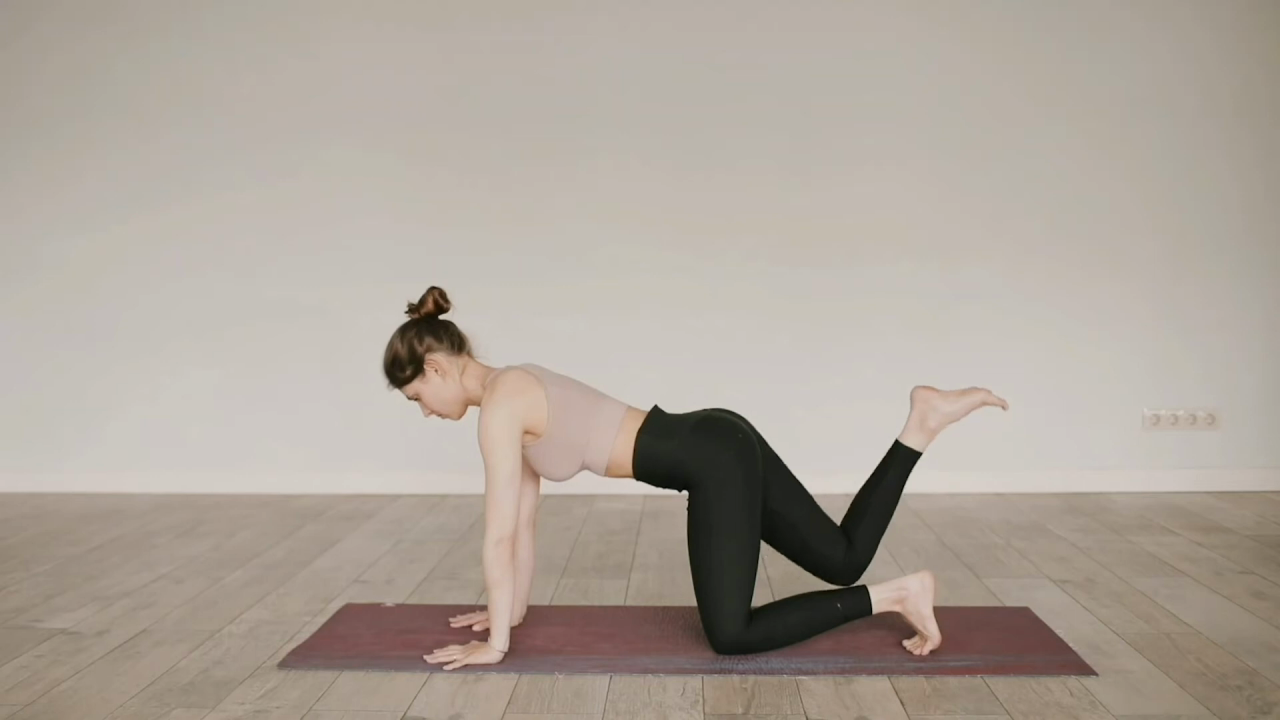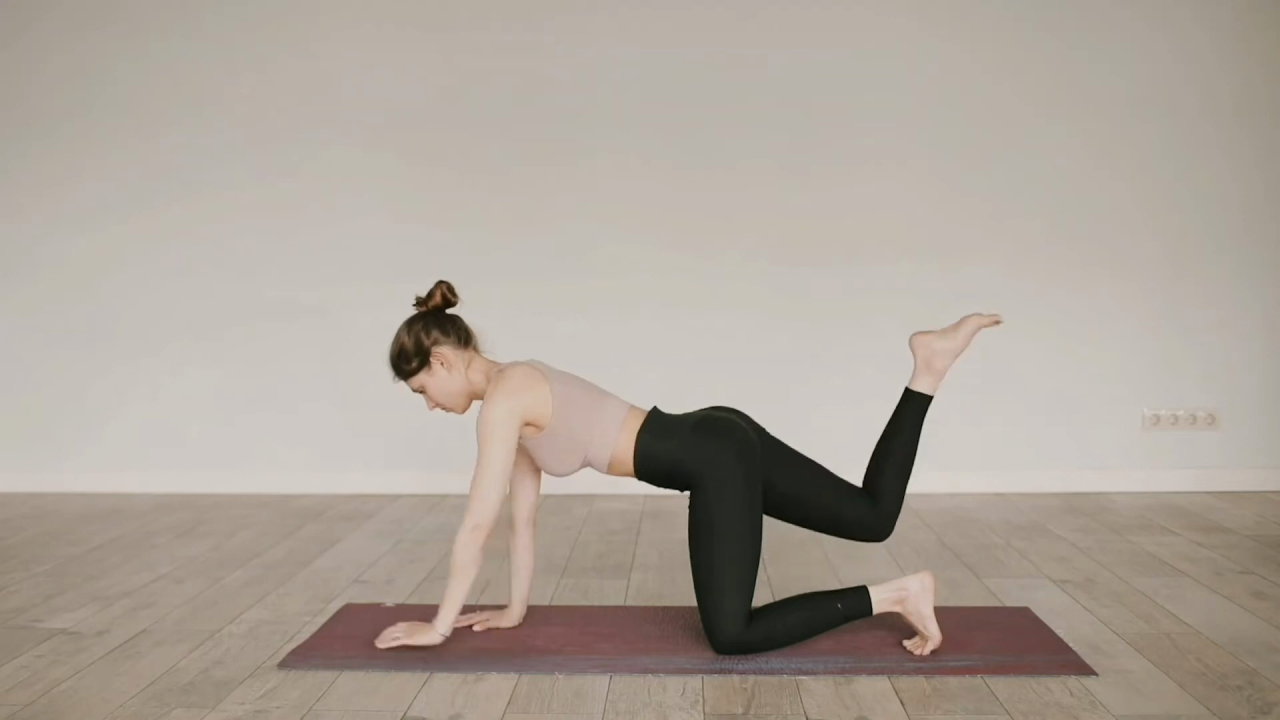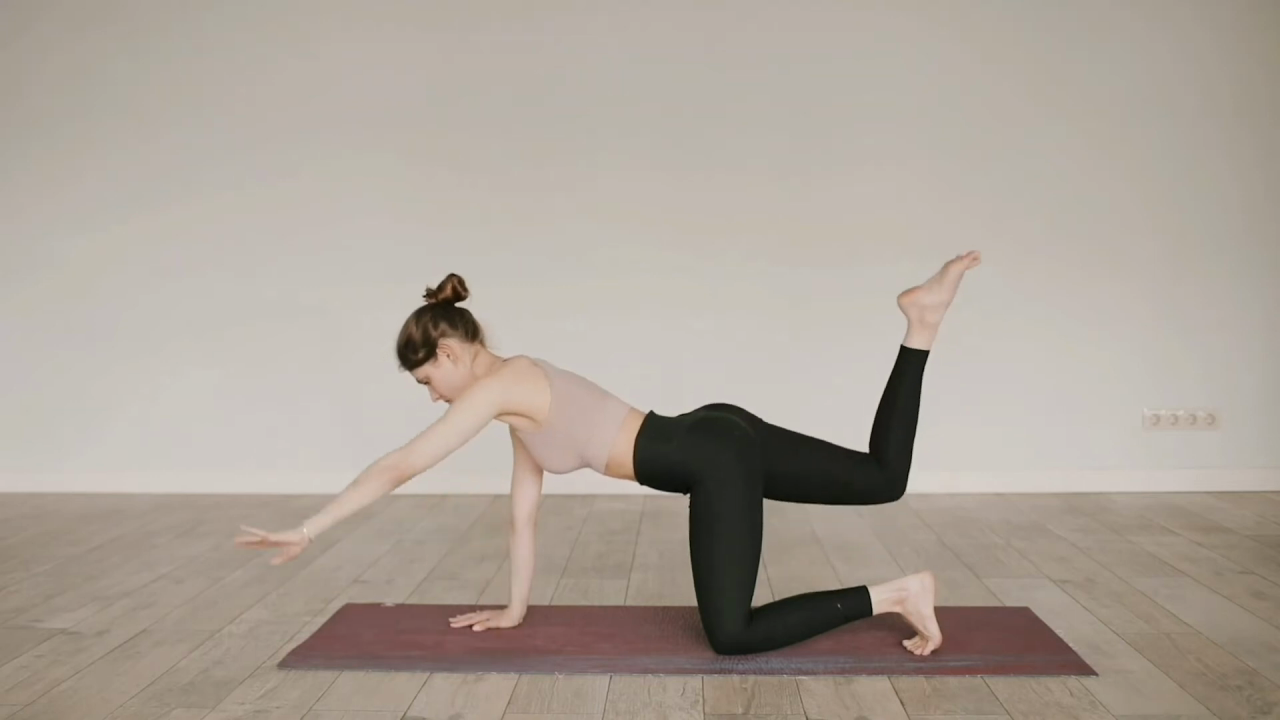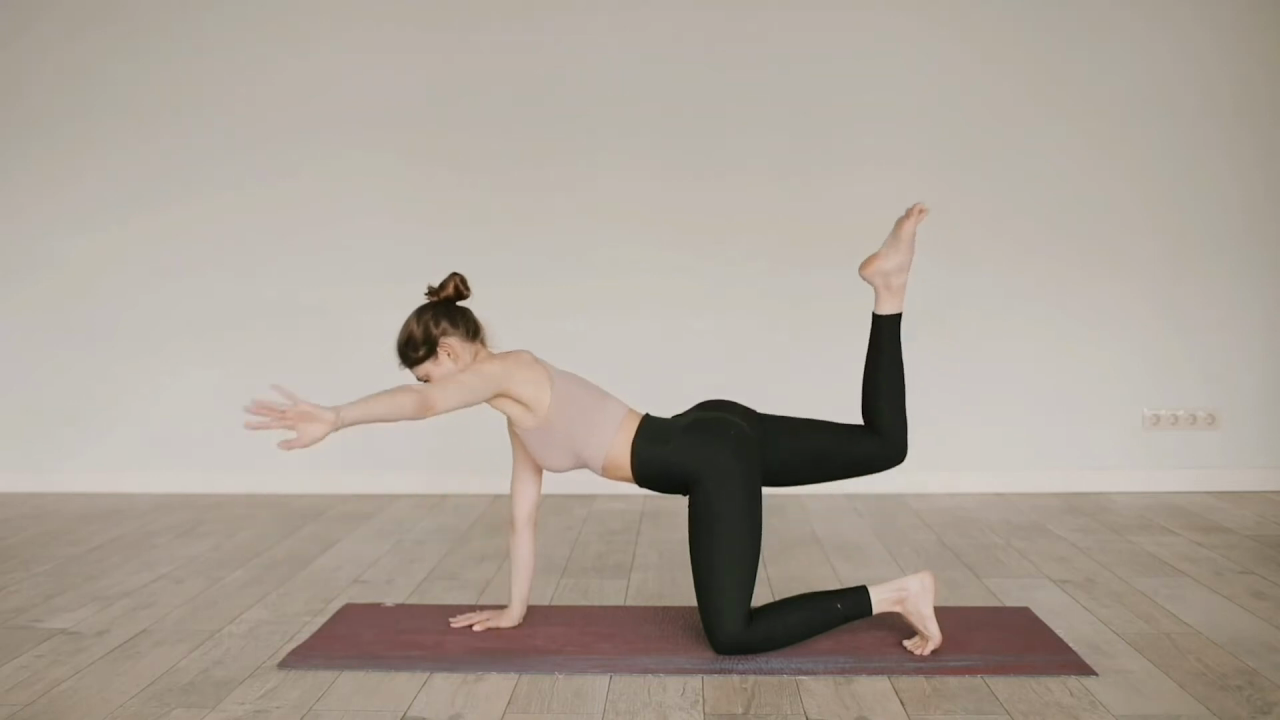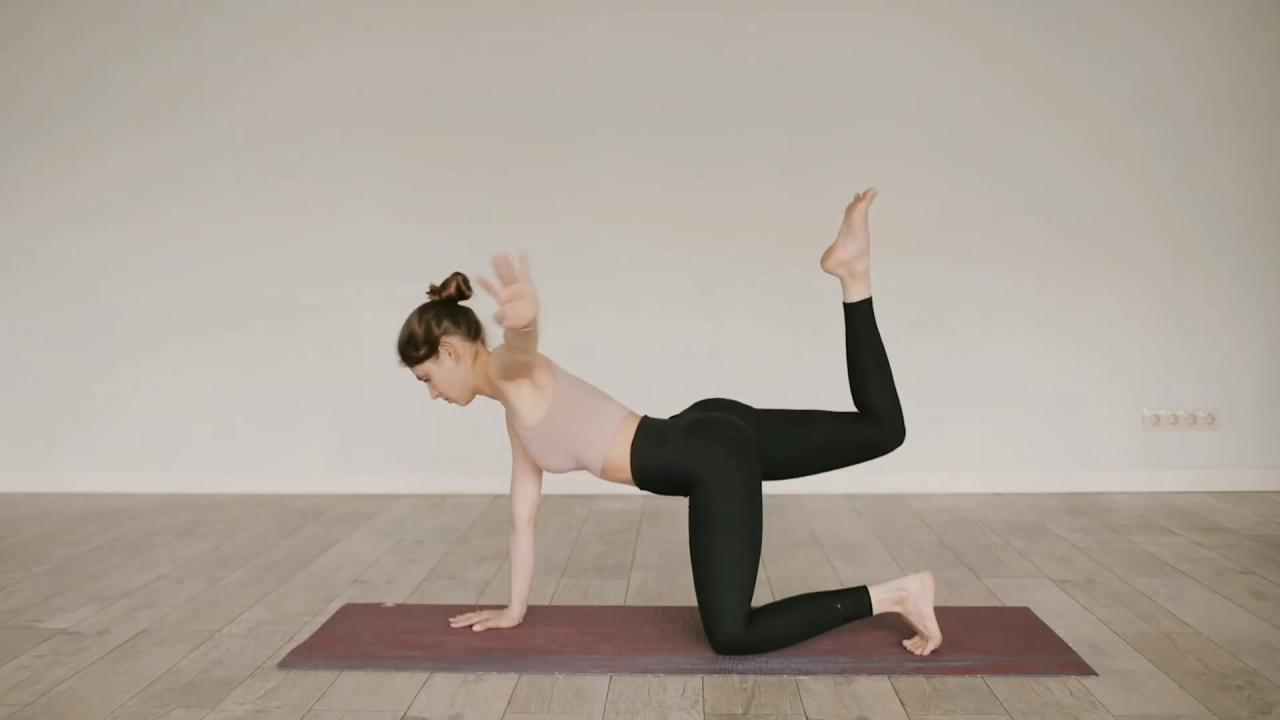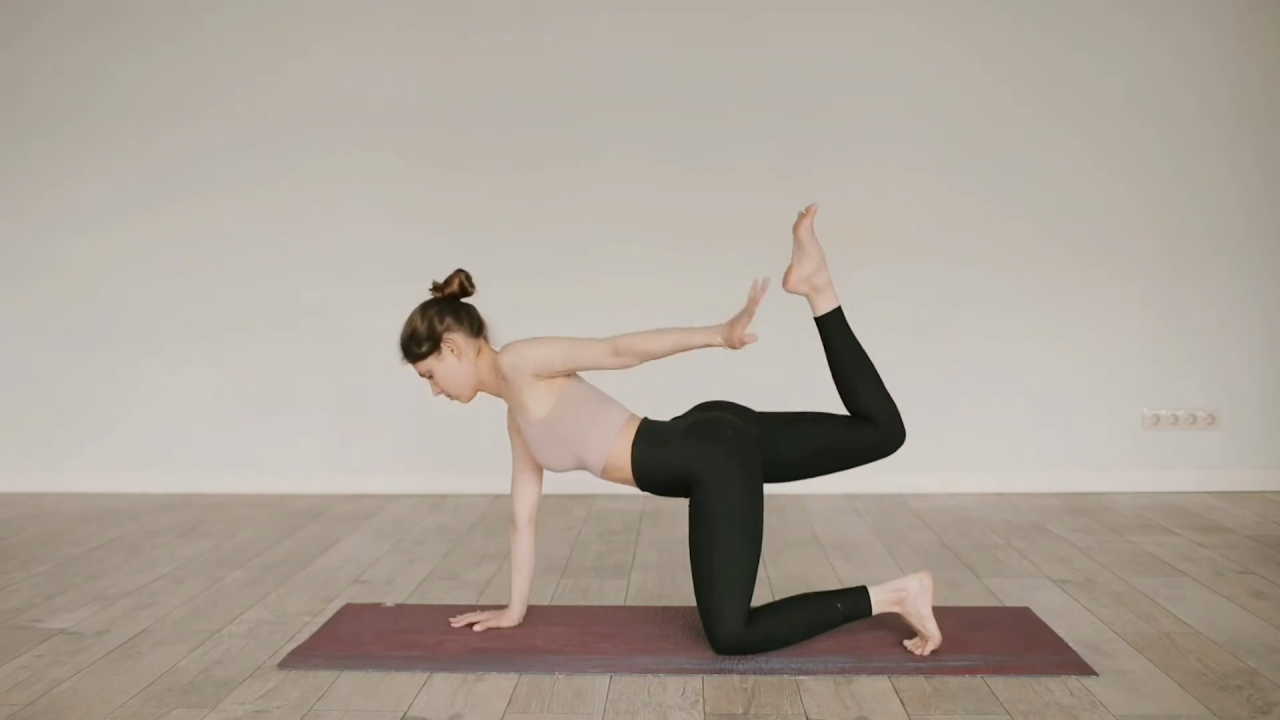
dt=0.3s
person 1, frame 1
left shoulder: (498, 405)
right shoulder: (513, 394)
left elbow: (499, 536)
right elbow: (523, 518)
left wrist: (495, 643)
right wrist: (512, 609)
left hip: (714, 461)
right hip: (719, 444)
left knee: (731, 634)
right knee: (843, 562)
left ankle: (894, 594)
right ankle: (920, 425)
person 1, frame 2
left shoulder: (505, 399)
right shoulder: (526, 397)
left elbow: (480, 520)
right elbow: (523, 515)
left wrist: (443, 622)
right wrist: (515, 608)
left hip: (717, 462)
right hip: (722, 446)
left knee: (732, 635)
right knee: (873, 517)
left ankle: (891, 596)
right ankle: (929, 367)
person 1, frame 3
left shoulder: (498, 386)
right shoulder: (517, 396)
left elbow: (404, 463)
right elbow: (522, 513)
left wrist: (311, 528)
right wrist: (514, 608)
left hip: (716, 461)
right hip: (718, 441)
left knee: (732, 635)
right knee: (882, 480)
left ankle: (891, 596)
right ankle: (918, 322)
person 1, frame 4
left shoulder: (510, 371)
right shoulder: (517, 401)
left elbow: (427, 404)
right elbow: (524, 512)
left wrist: (335, 417)
right wrist: (513, 608)
left hip: (714, 458)
right hip: (712, 437)
left knee: (728, 633)
right knee: (882, 446)
left ankle: (888, 595)
right ankle: (884, 286)
person 1, frame 5
left shoulder: (513, 374)
right shoulder: (517, 414)
left elbow: (519, 354)
right elbow: (523, 515)
left wrist: (520, 322)
right wrist: (513, 609)
left hip: (713, 458)
right hip: (715, 439)
left knee: (731, 636)
right knee: (882, 430)
left ankle: (893, 596)
right ankle: (851, 276)
person 1, frame 6
left shoulder: (518, 362)
right shoulder: (517, 410)
left elbow: (620, 349)
right elbow: (524, 514)
left wrist: (715, 335)
right wrist: (514, 608)
left hip: (715, 457)
right hip: (712, 446)
left knee: (731, 636)
right knee: (882, 433)
left ankle: (890, 595)
